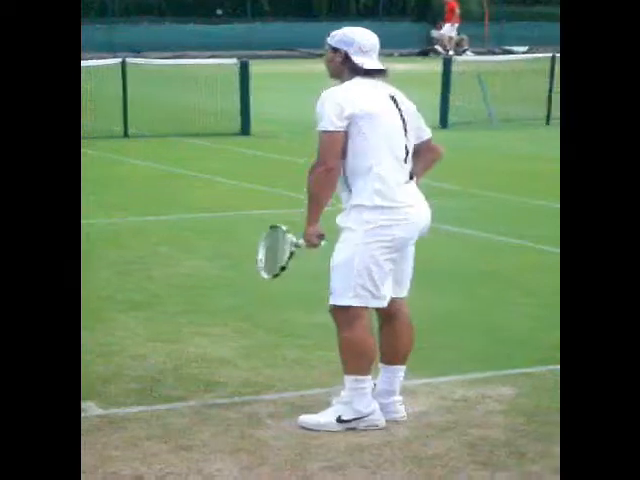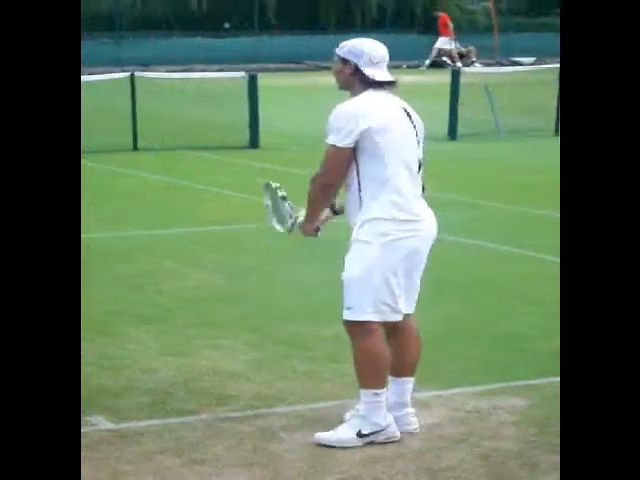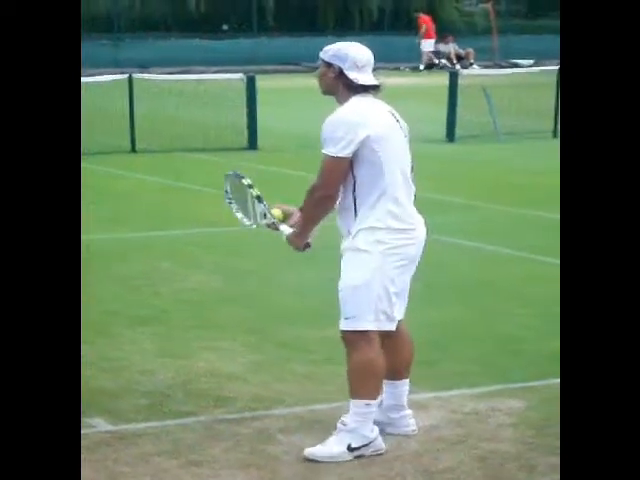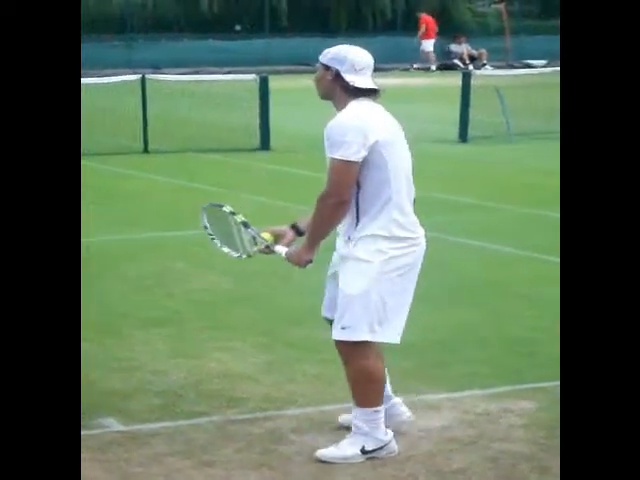
dt=0.4s
person 1, frame 1
left shoulder: (338, 96)
right shoulder: (397, 97)
left elbow: (326, 166)
right elbow: (432, 152)
left wrist: (312, 221)
left hip: (374, 217)
right hip: (410, 211)
left knee: (349, 308)
right knee: (392, 305)
left ankle: (359, 406)
right ankle: (388, 397)
person 1, frame 2
left shoulder: (351, 111)
right shoulder: (403, 111)
left elbow: (328, 179)
left wrist: (311, 217)
right wrist: (337, 207)
left hip: (384, 231)
right hip: (413, 224)
left knee: (364, 322)
right knee: (399, 318)
left ankle: (375, 419)
right ankle: (399, 409)
person 1, frame 3
left shoulder: (345, 119)
right shoulder: (381, 112)
left elbow: (324, 190)
left wrist: (301, 230)
right wrist: (304, 213)
left hip: (377, 238)
right hip: (398, 231)
left knee: (360, 333)
right knee: (389, 324)
left ankle: (361, 433)
right ankle: (394, 411)
person 1, frame 4
left shoulder: (348, 123)
right shoulder: (370, 116)
left elbow: (336, 198)
left wrist: (308, 246)
right wrist: (297, 229)
left hip: (379, 247)
right hip: (375, 241)
left knee: (353, 340)
right knee: (359, 333)
left ankle: (373, 435)
right ankle: (385, 405)
